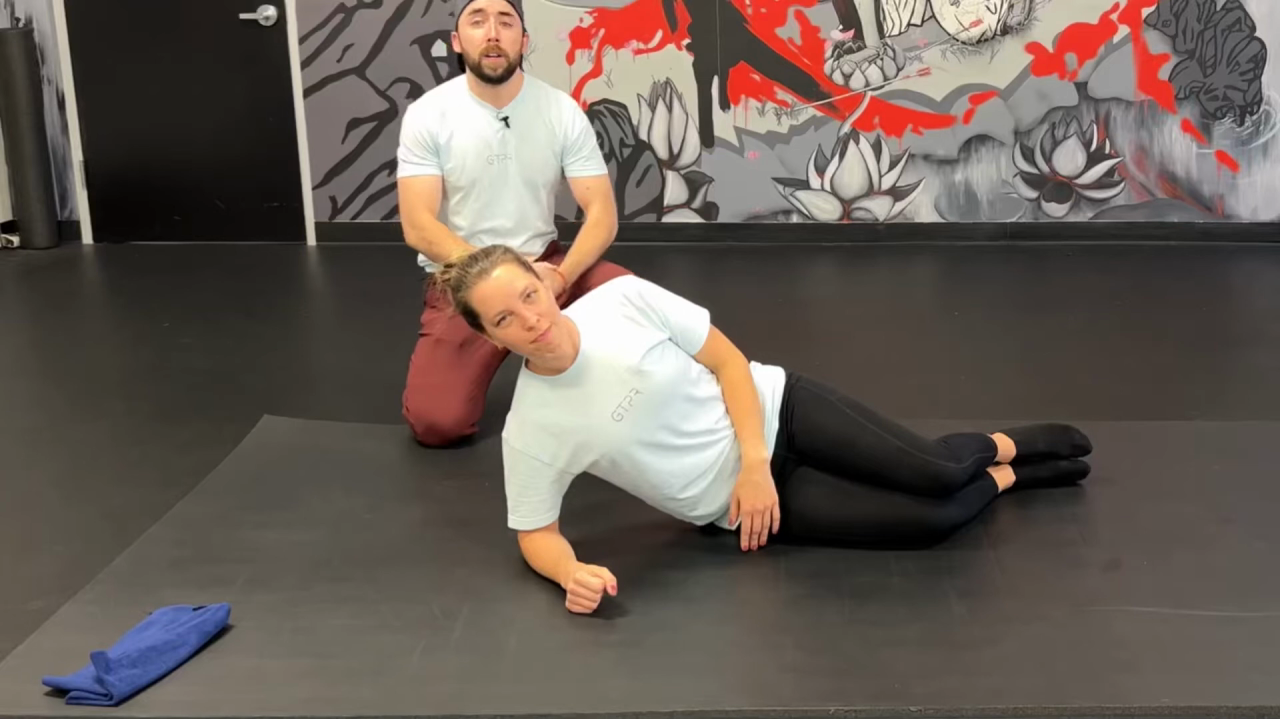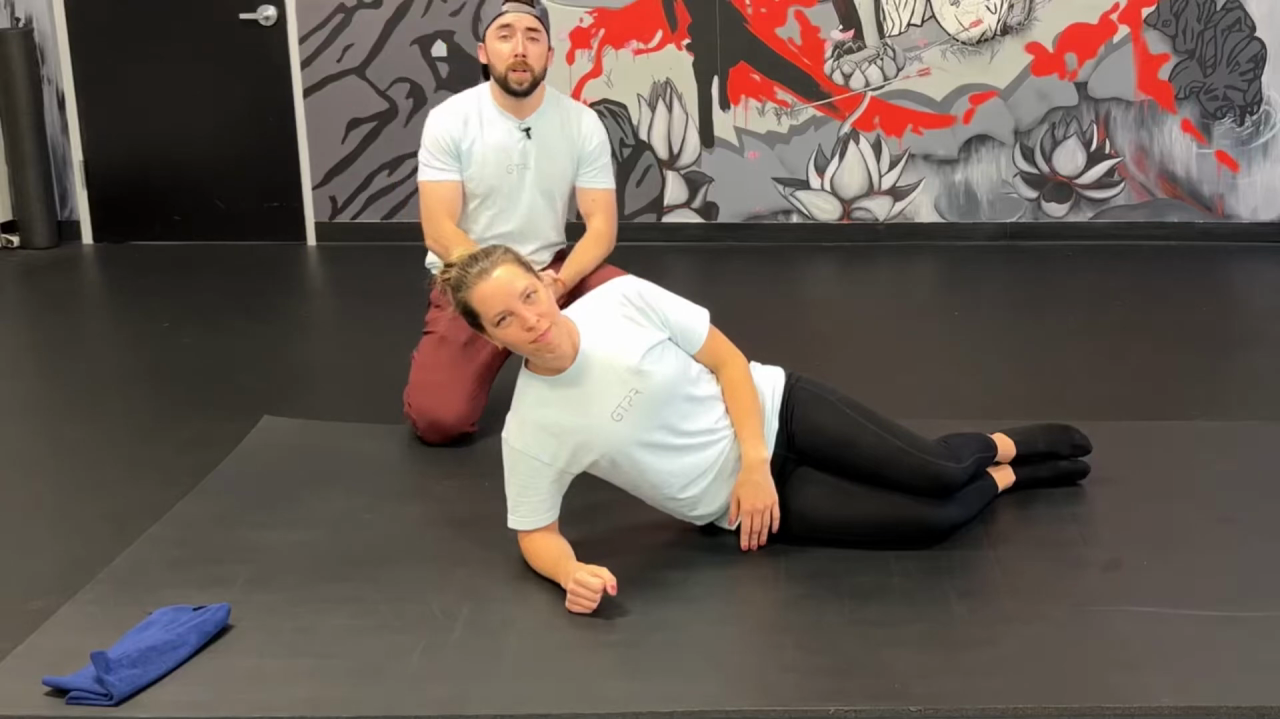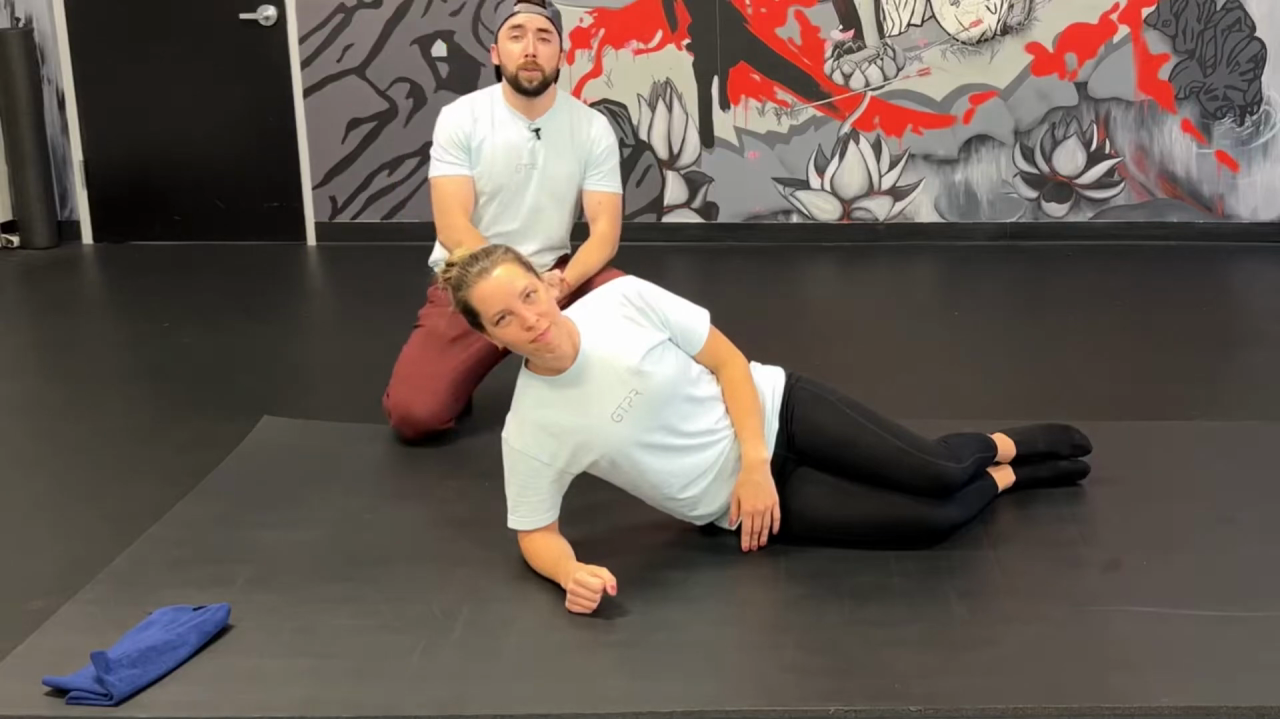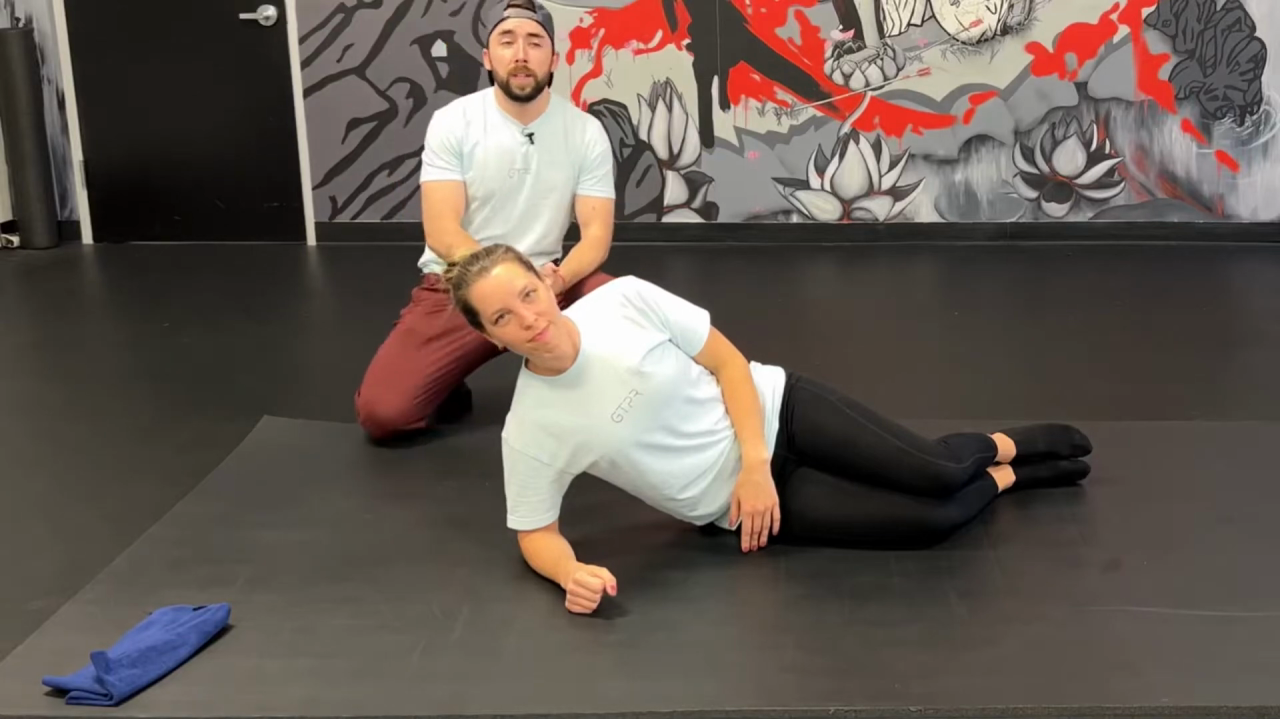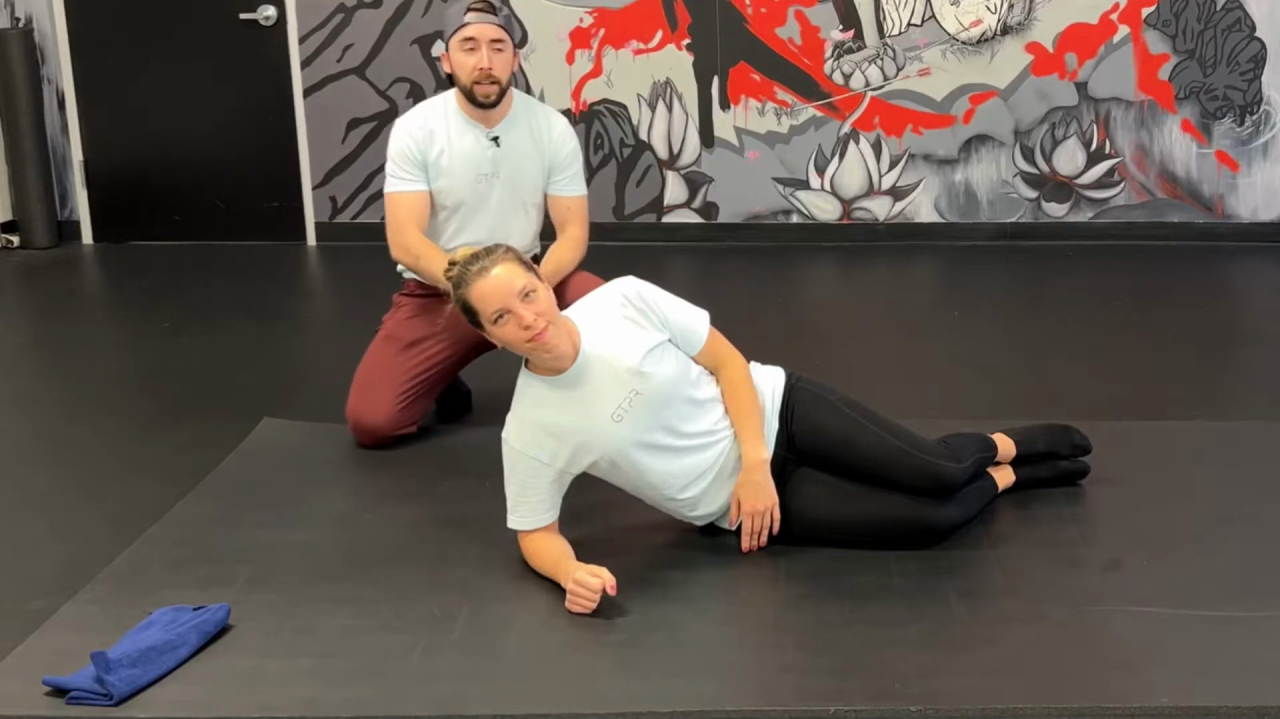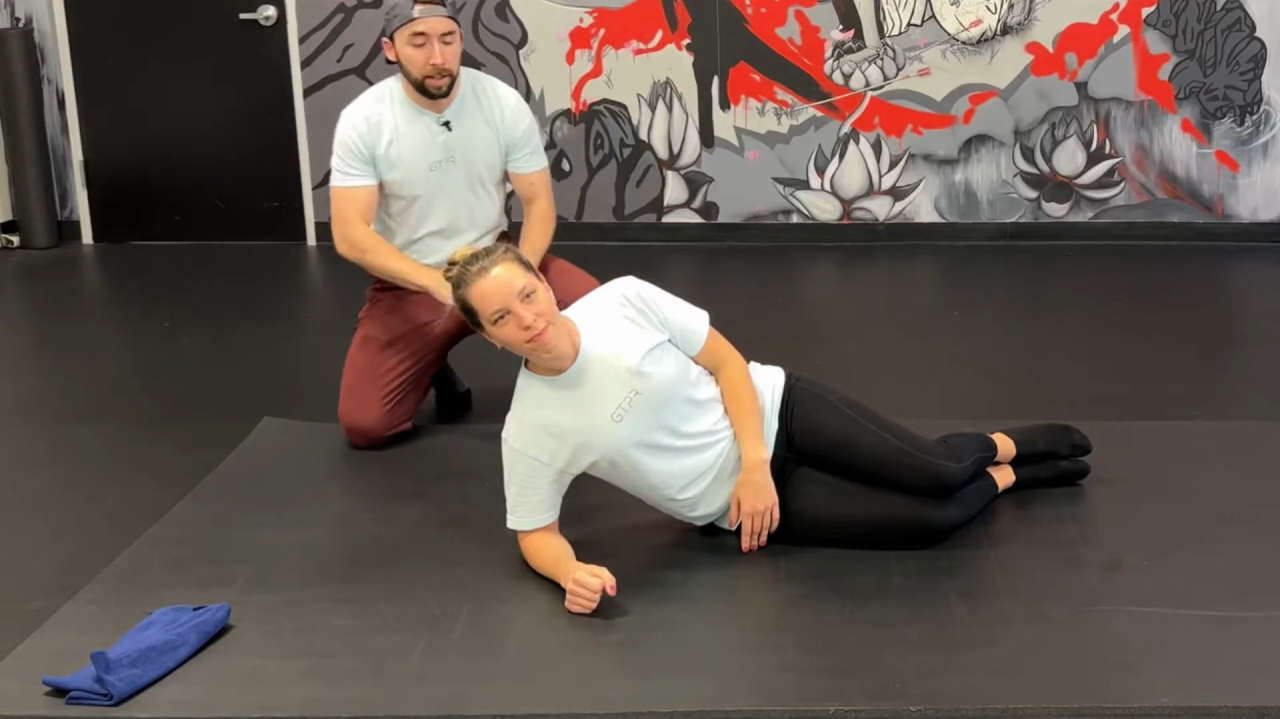
dt=0.2s
person 1, frame 1
left shoulder: (624, 298)
right shoulder: (530, 431)
left elbow: (729, 361)
right elbow: (535, 533)
left wrist: (755, 461)
right wrist: (571, 573)
left hip: (772, 408)
right hip: (731, 499)
left knee: (937, 472)
right knee: (932, 521)
left ankle: (1005, 447)
right ankle: (1004, 477)
person 1, frame 2
left shoulder: (625, 297)
right shoulder: (529, 430)
left elbow: (730, 362)
right elbow: (536, 533)
left wrist: (756, 462)
right wrist: (570, 572)
left hip: (773, 409)
right hip: (730, 498)
left knee: (937, 474)
right knee: (930, 522)
left ankle: (1007, 446)
right ankle: (1005, 478)
person 1, frame 3
left shoulder: (625, 299)
right shoulder: (528, 431)
left elbow: (730, 362)
right elbow: (535, 533)
left wrist: (755, 462)
right wrist: (571, 573)
left hip: (771, 411)
right hip: (729, 500)
left knee: (937, 475)
right knee: (931, 522)
left ankle: (1005, 445)
right ankle: (1006, 479)
person 1, frame 4
left shoulder: (625, 299)
right shoulder: (529, 432)
left elbow: (729, 363)
right elbow: (534, 533)
left wrist: (754, 462)
right wrist: (571, 573)
left hip: (772, 411)
right hip: (726, 499)
left knee: (936, 473)
right knee: (931, 522)
left ankle: (1006, 446)
right ankle: (1005, 479)
person 1, frame 5
left shoulder: (625, 299)
right shoulder: (529, 431)
left elbow: (729, 363)
right elbow: (535, 533)
left wrist: (754, 462)
right wrist: (570, 572)
left hip: (773, 410)
right hip: (727, 498)
left knee: (937, 473)
right knee: (931, 522)
left ankle: (1006, 446)
right ankle: (1004, 478)
person 1, frame 6
left shoulder: (624, 299)
right shoulder: (528, 431)
left elbow: (729, 364)
right elbow: (534, 533)
left wrist: (755, 462)
right wrist: (571, 572)
left hip: (772, 411)
right hip: (728, 500)
left knee: (936, 474)
right knee: (931, 522)
left ankle: (1005, 446)
right ankle: (1004, 479)
person 2, frame 1
left shoulder: (563, 111)
right shoulder: (428, 115)
left elbow: (602, 214)
right elbow: (418, 227)
left wrist: (558, 276)
left hip: (544, 264)
right knee: (437, 423)
right ankle: (461, 362)
person 2, frame 2
left shoulder: (584, 124)
right shoulder: (449, 121)
left elbow: (601, 227)
right elbow: (439, 231)
left wrist: (558, 285)
left hip: (550, 271)
right knee: (439, 420)
right ankle: (439, 360)
person 2, frame 3
left shoulder: (594, 129)
right shoulder: (461, 118)
left elbow: (605, 231)
right elbow: (453, 228)
left wrist: (560, 286)
left hip: (551, 274)
right knee: (414, 415)
right ankle: (463, 365)
person 2, frame 4
left shoulder: (587, 134)
right shoulder: (452, 122)
left elbow: (597, 235)
right elbow: (442, 234)
left wrist: (555, 281)
left hip: (544, 281)
right hip: (452, 288)
right knee: (382, 414)
right ankle: (448, 371)
person 2, frame 5
left shoulder: (553, 129)
right shoulder: (414, 129)
left elbow: (573, 232)
right elbow: (405, 243)
right hip: (434, 292)
right knee: (371, 422)
right ankle: (443, 372)
person 2, frame 6
left shoulder: (505, 105)
right shoulder: (361, 121)
left elbow: (539, 204)
right elbow: (350, 237)
right wrist: (439, 285)
right hip: (405, 284)
right knee: (364, 425)
right ankle: (431, 365)
